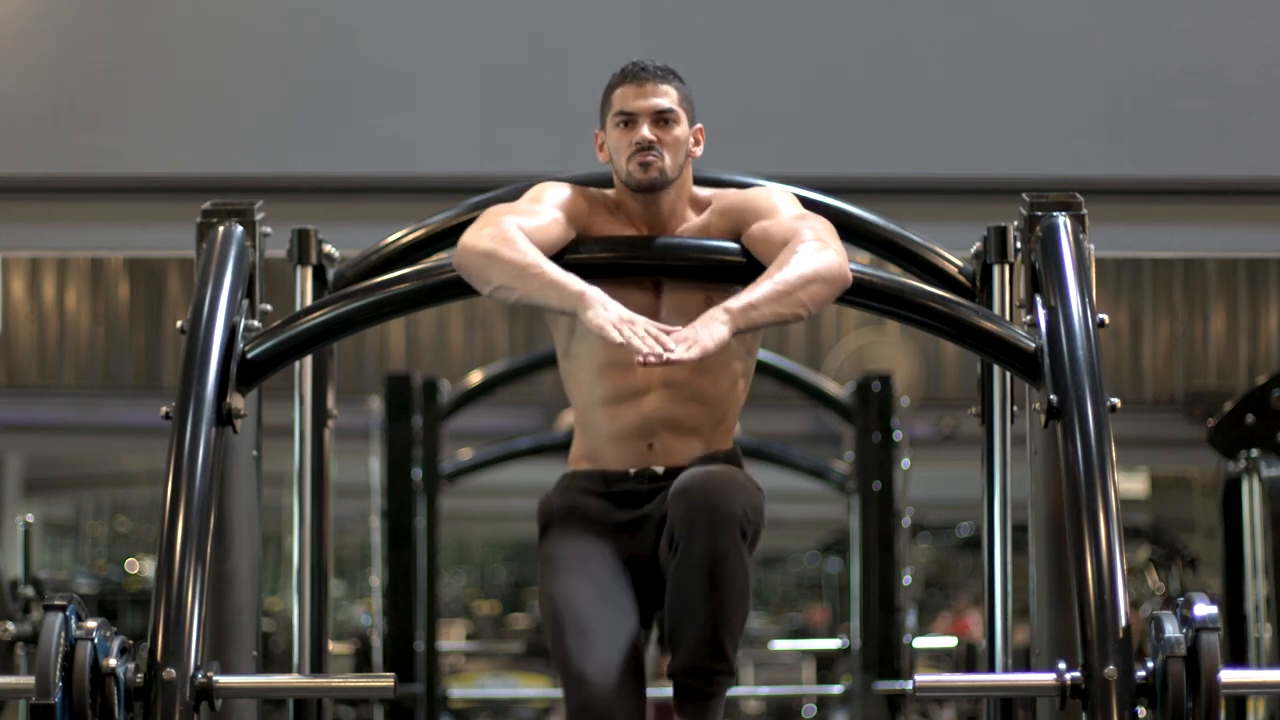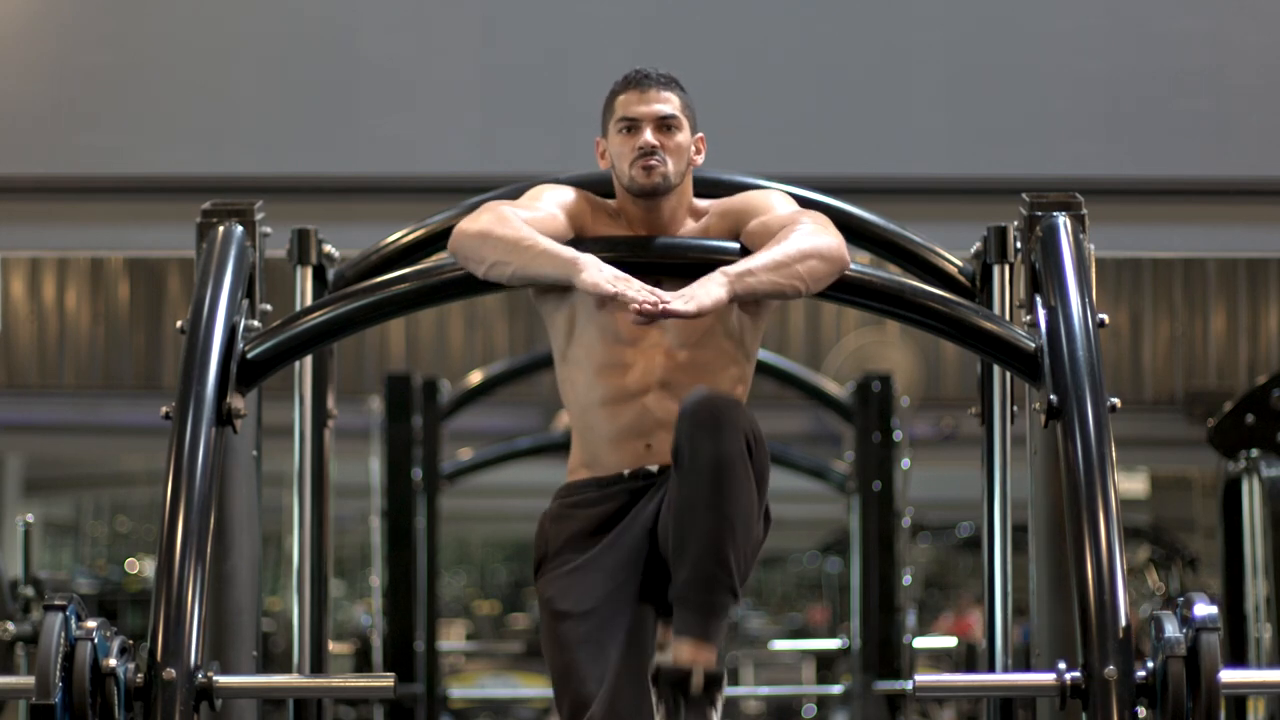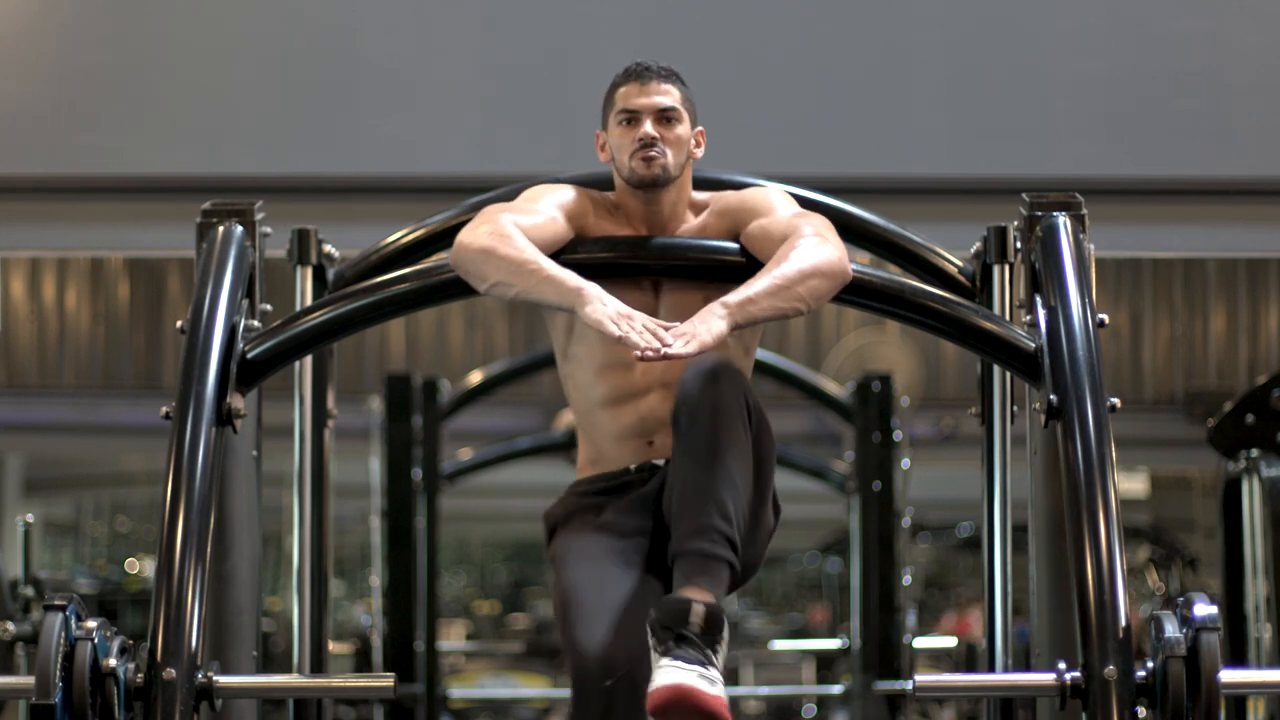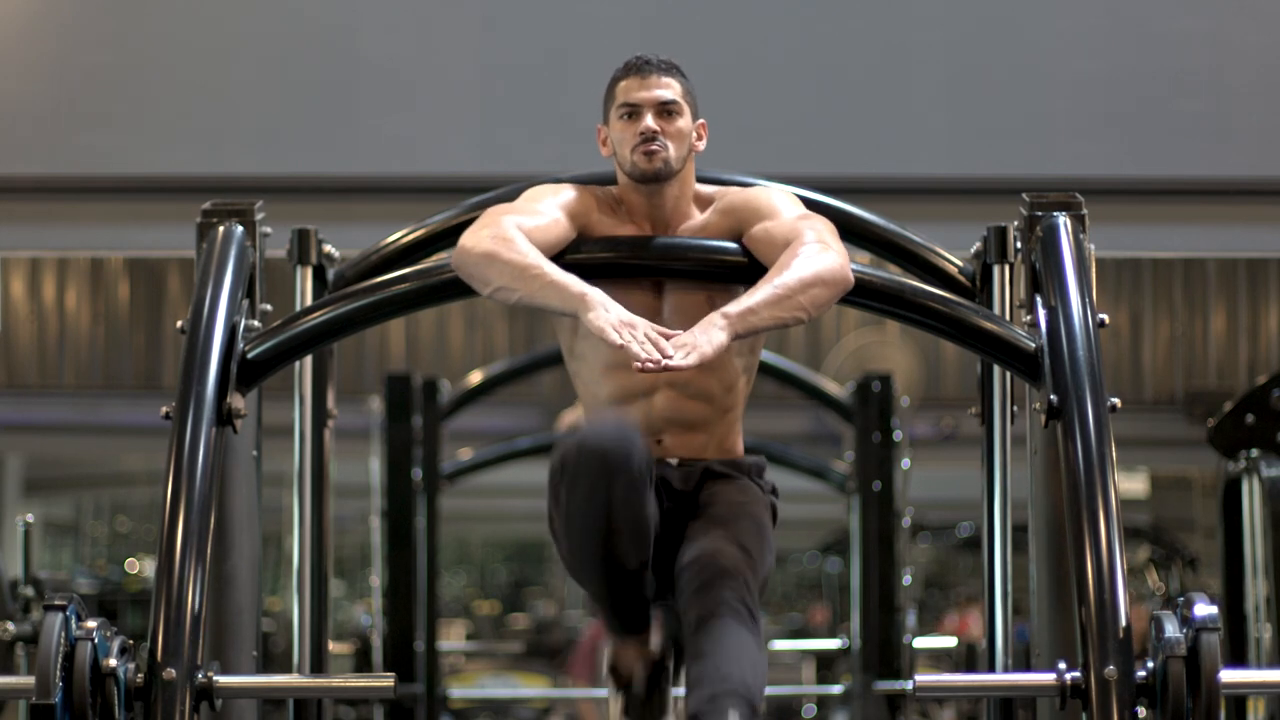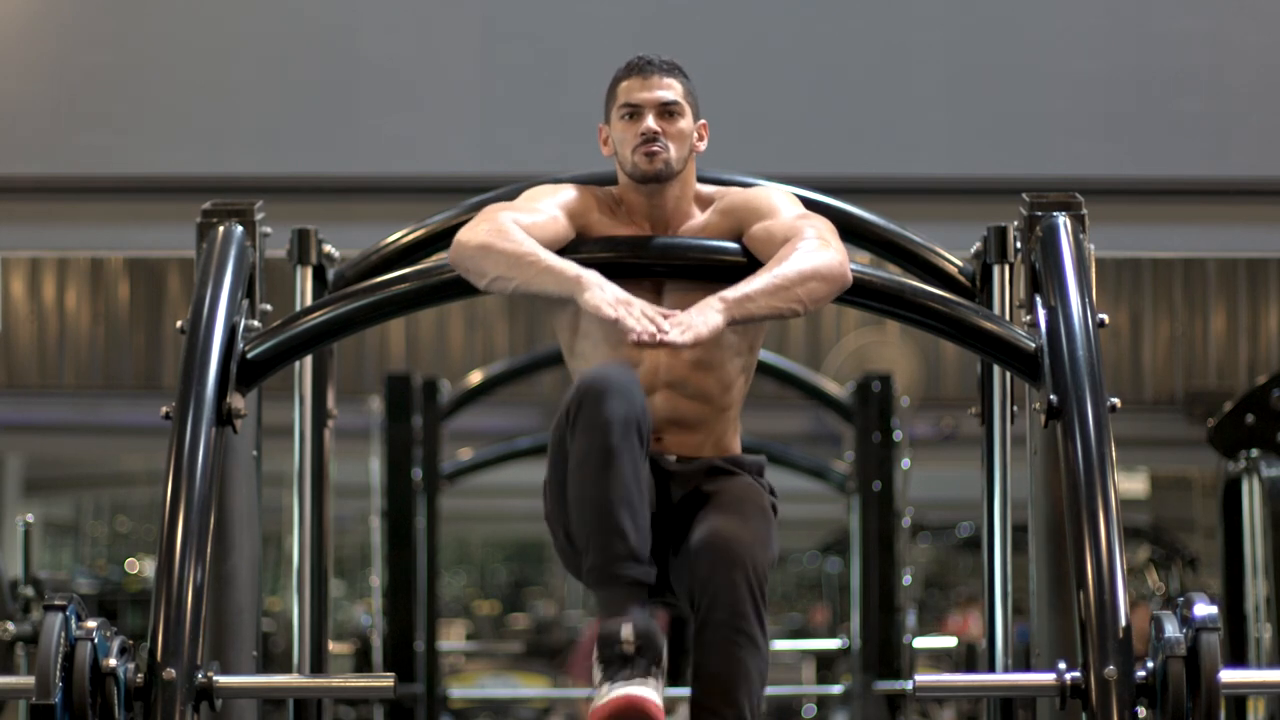
dt=0.2s
person 1, frame 1
left shoulder: (743, 214)
right shoulder: (569, 212)
left elbow: (829, 262)
right elbow: (476, 250)
left wrist: (720, 318)
right wrist: (591, 300)
left hip: (703, 511)
right hip: (594, 505)
left knee: (716, 503)
person 1, frame 2
left shoulder: (743, 217)
right shoulder: (569, 213)
left elbow: (826, 247)
right elbow: (473, 236)
left wrist: (719, 285)
right wrist: (586, 268)
left hip: (713, 522)
right hip: (592, 513)
left knee: (714, 417)
person 1, frame 3
left shoulder: (744, 210)
right shoulder: (569, 209)
left elbow: (827, 258)
right elbow: (475, 246)
left wrist: (721, 315)
right wrist: (589, 299)
left hip: (712, 487)
right hip: (605, 504)
left knee: (716, 391)
left ankle: (692, 641)
person 1, frame 4
left shoulder: (747, 210)
right shoulder: (572, 209)
left elbow: (830, 267)
right elbow: (477, 251)
left wrist: (721, 324)
right wrist: (594, 305)
left hip: (718, 489)
right hip: (611, 509)
left knee: (725, 592)
right knee: (597, 450)
right ankle: (636, 662)
person 1, frame 5
left shoulder: (748, 210)
right shoulder: (572, 208)
left elbow: (828, 263)
right elbow: (474, 244)
left wrist: (717, 309)
right wrist: (589, 285)
left hip: (714, 491)
right hip: (611, 483)
left knee: (731, 565)
right knee: (604, 399)
right ankle: (624, 656)
